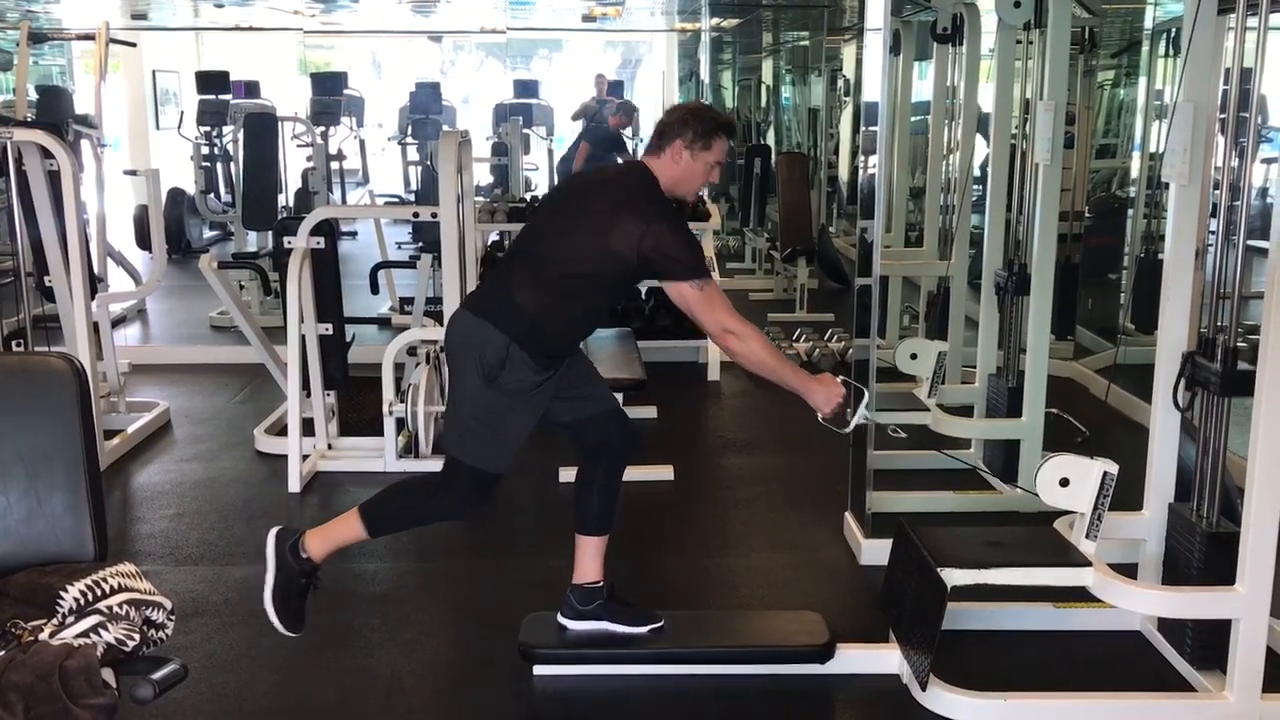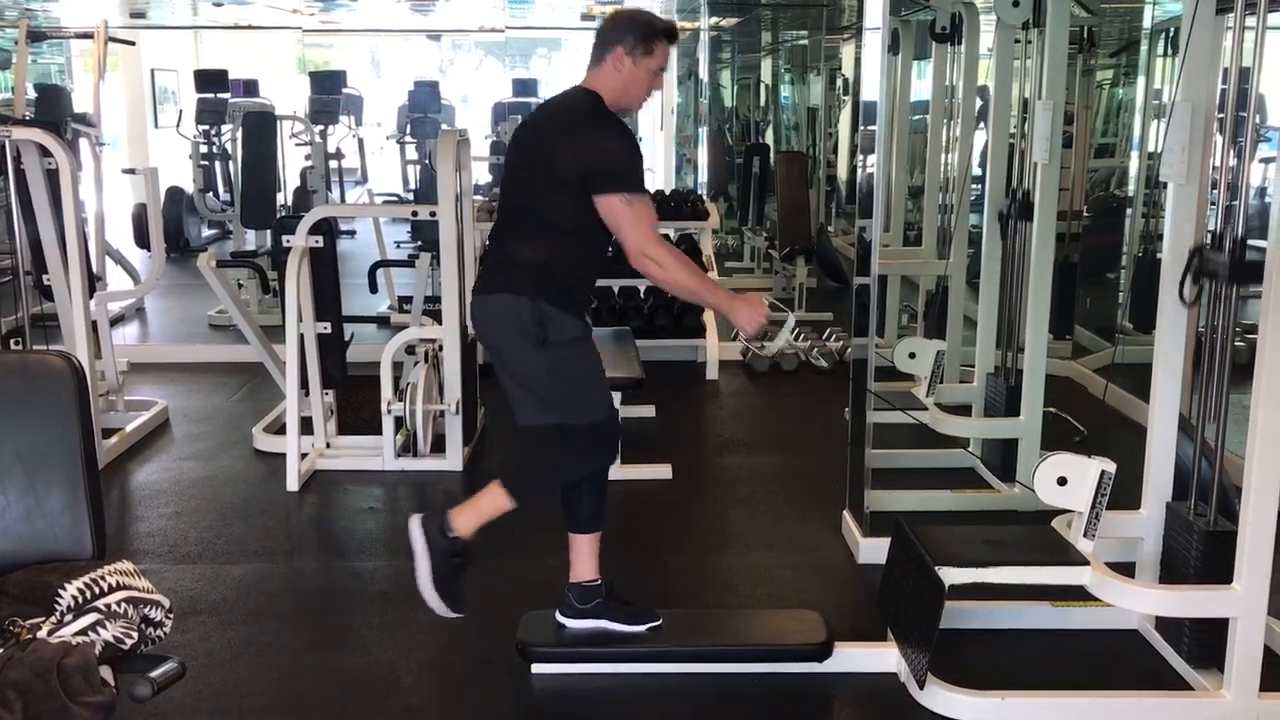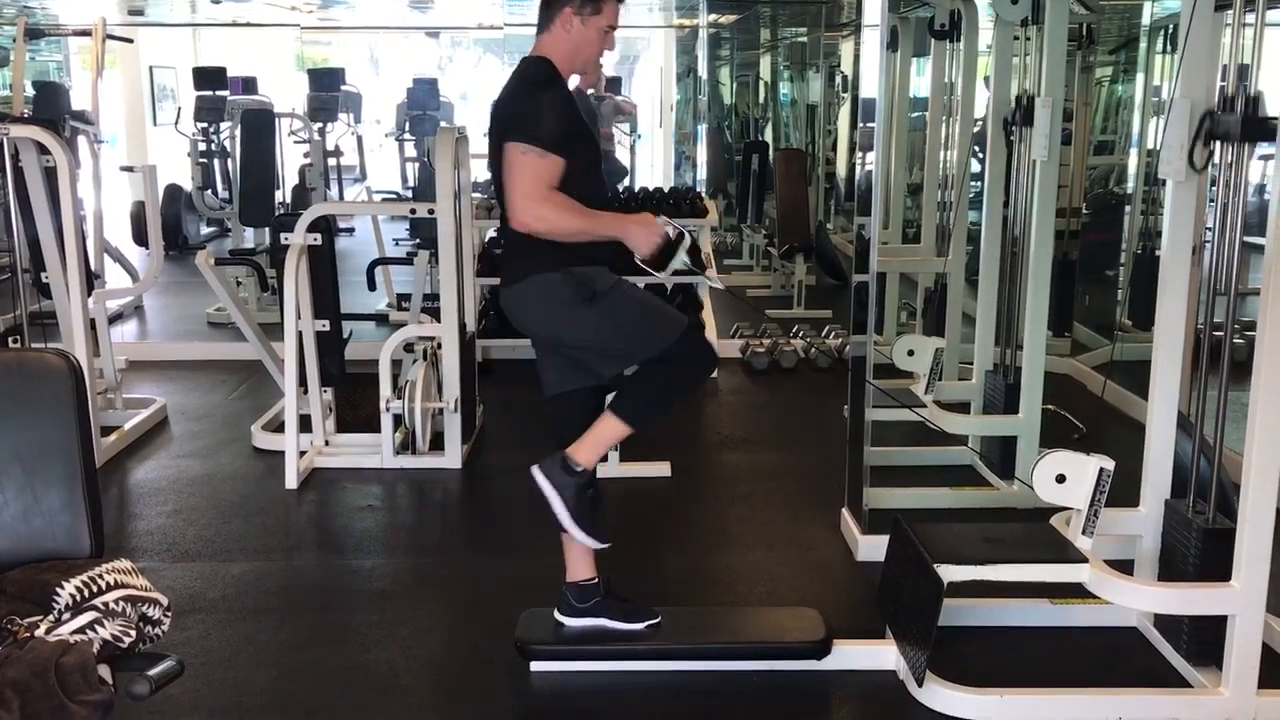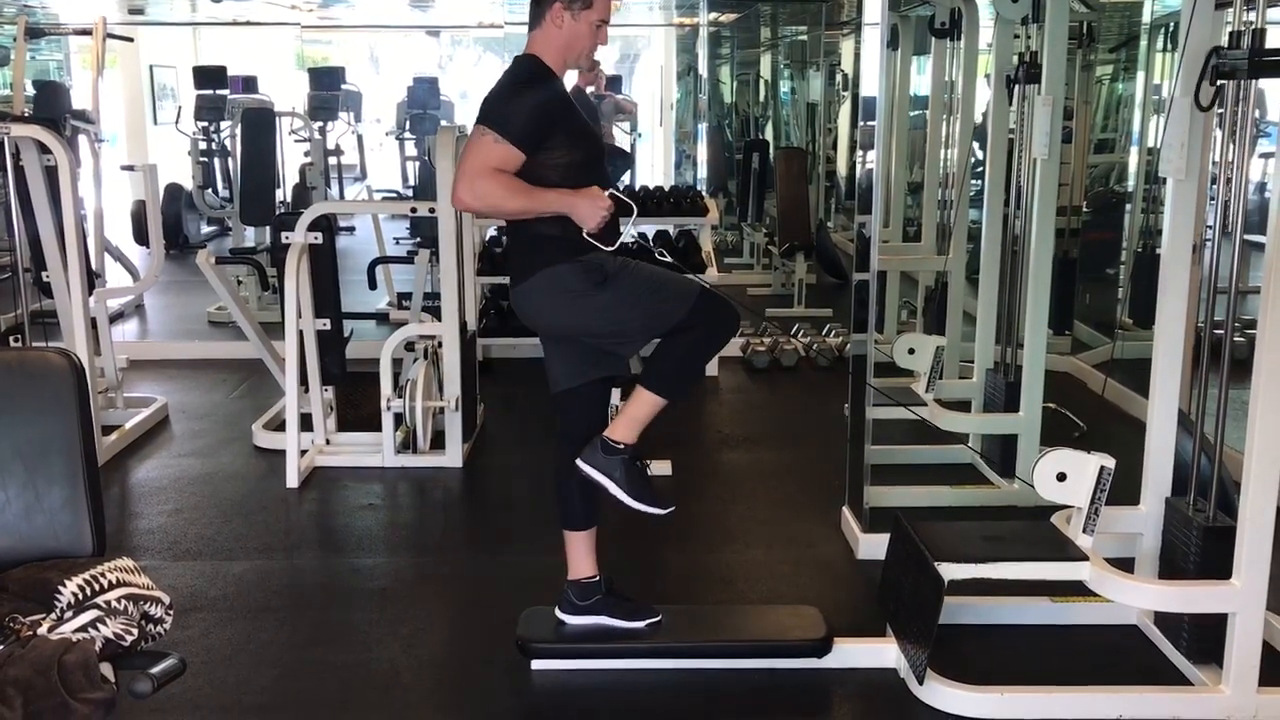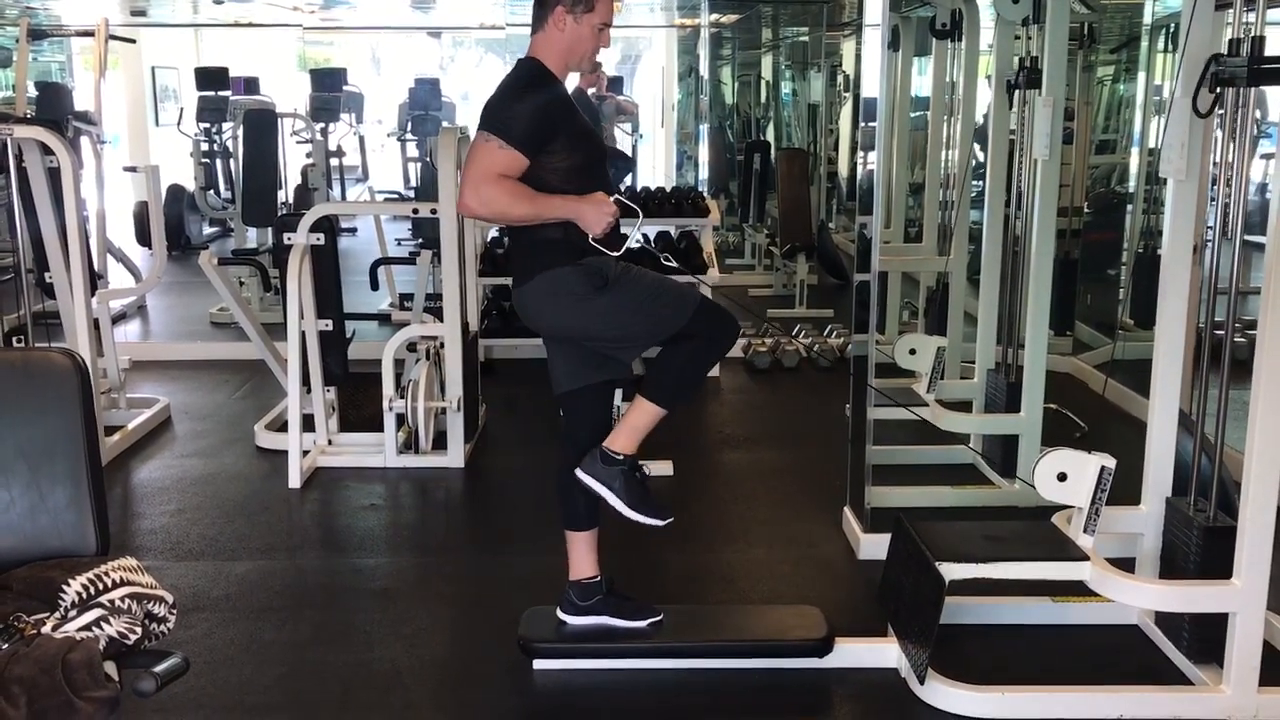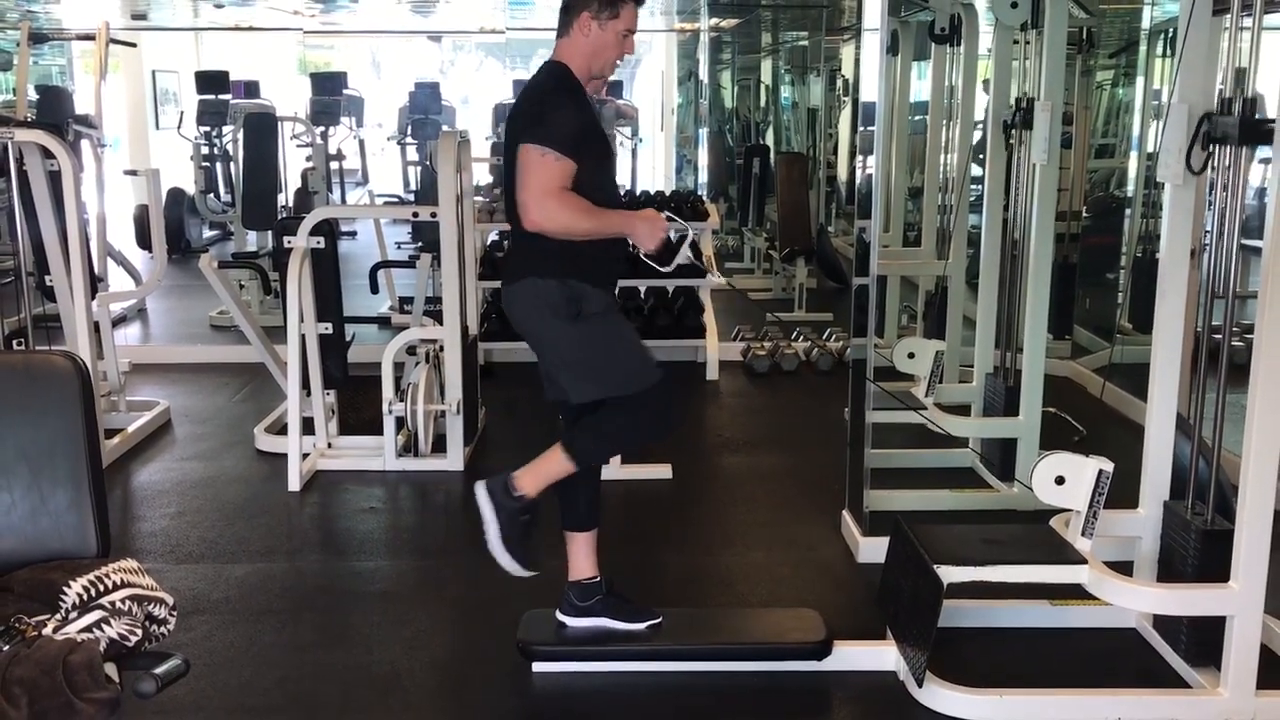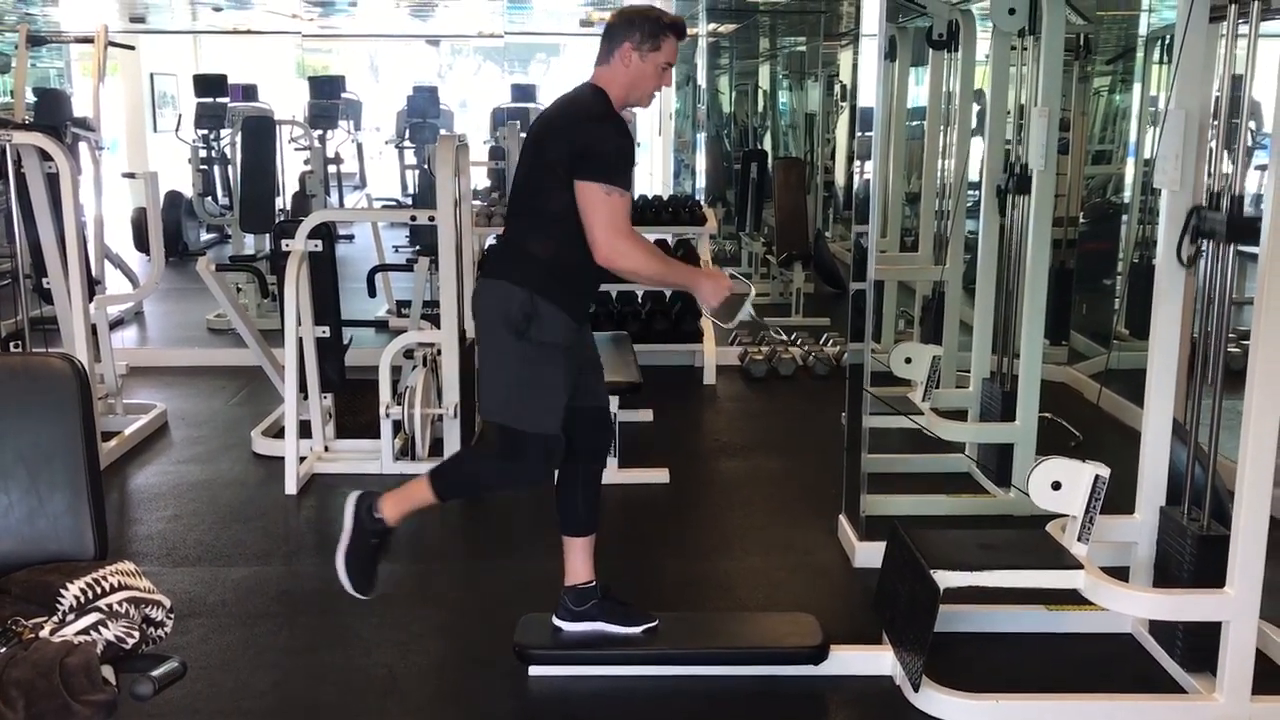
dt=0.4s
person 1, frame 1
left shoulder: (605, 184)
right shoulder: (655, 223)
right elbow: (728, 330)
right wrist: (809, 386)
left hip: (533, 340)
right hip: (501, 347)
left knee: (609, 437)
right knee: (465, 487)
left ankle: (585, 596)
right ankle: (304, 549)
person 1, frame 2
left shoulder: (554, 118)
right shoulder: (603, 136)
right elbow: (647, 253)
left wrist: (573, 308)
right wrist: (731, 306)
left hip: (531, 300)
right hip: (529, 309)
left knee: (594, 435)
right knee: (583, 440)
left ankle: (584, 594)
right ankle: (451, 530)
person 1, frame 3
left shoulder: (533, 88)
right shoulder: (543, 96)
right elbow: (530, 211)
left wrist: (610, 224)
right wrist: (623, 228)
left hip: (546, 284)
right hip: (559, 284)
left knee: (581, 432)
right knee: (689, 356)
left ankle: (581, 593)
right ankle: (570, 469)
person 1, frame 4
left shoulder: (542, 90)
right shoulder: (528, 92)
right elbow: (471, 188)
left wrist: (588, 201)
right wrist: (571, 201)
left hip: (560, 282)
right hip: (567, 279)
left knee: (580, 434)
right knee: (714, 315)
left ankle: (584, 591)
right ankle: (617, 447)
person 1, frame 5
left shoulder: (545, 94)
right shoulder: (528, 96)
right elbow: (478, 194)
left wrist: (591, 208)
right wrist: (577, 208)
left hip: (565, 284)
right hip: (568, 282)
left knee: (585, 434)
right knee: (712, 329)
left ankle: (584, 593)
right ankle: (616, 457)
person 1, frame 6
left shoulder: (561, 95)
right shoulder: (559, 99)
right elbow: (541, 210)
left wrist: (622, 222)
right wrist: (629, 224)
left hip: (559, 290)
right hip: (557, 292)
left knee: (582, 438)
right knee: (645, 410)
left ankle: (585, 592)
right ankle: (515, 492)
person 1, frame 7
left shoulder: (581, 115)
right shoulder: (599, 128)
right elbow: (610, 247)
left wrist: (672, 273)
right wrist: (695, 281)
left hip: (545, 301)
right hip: (526, 304)
left knee: (588, 437)
right knee: (523, 452)
left ankle: (580, 595)
right ankle: (381, 513)
